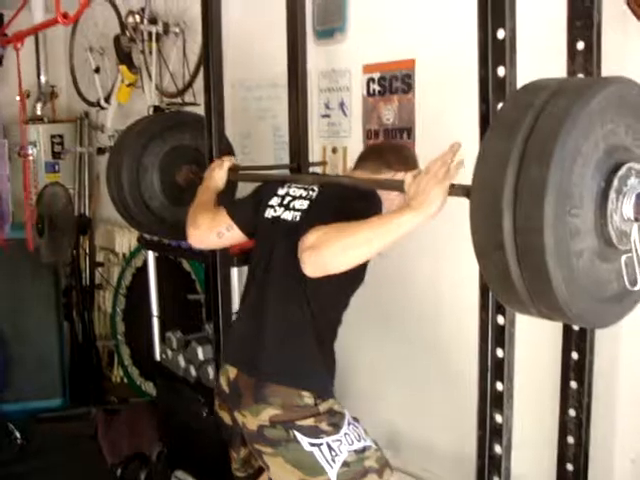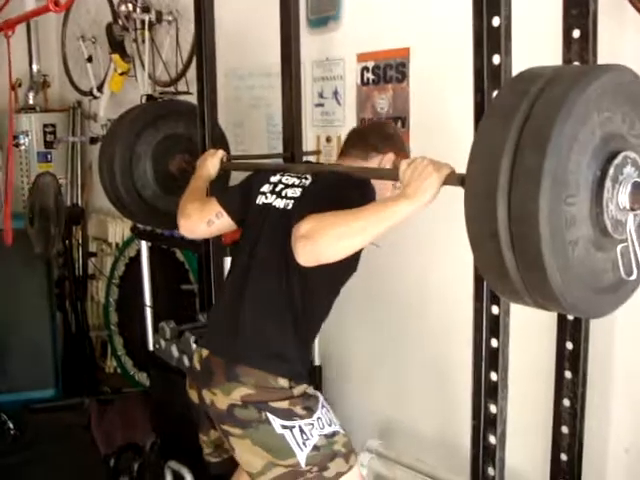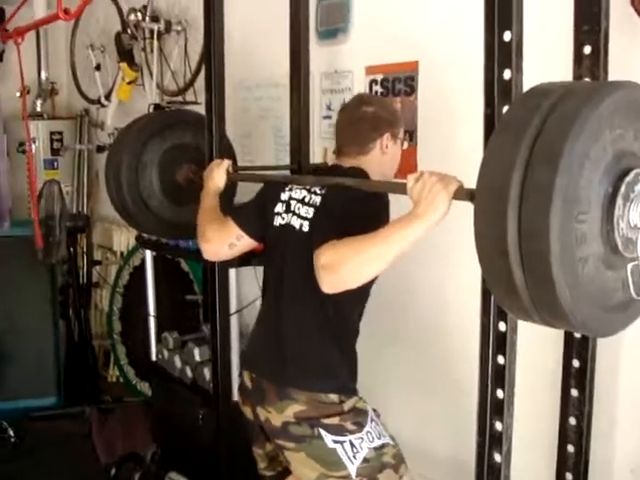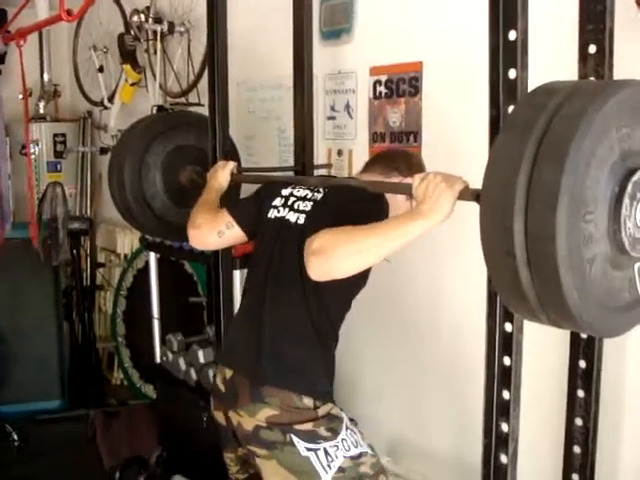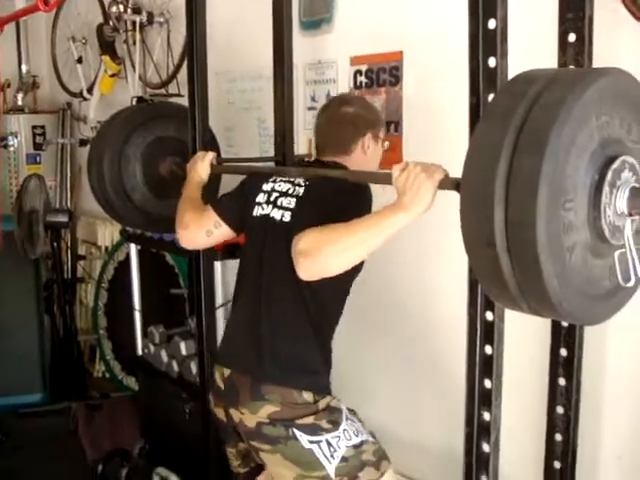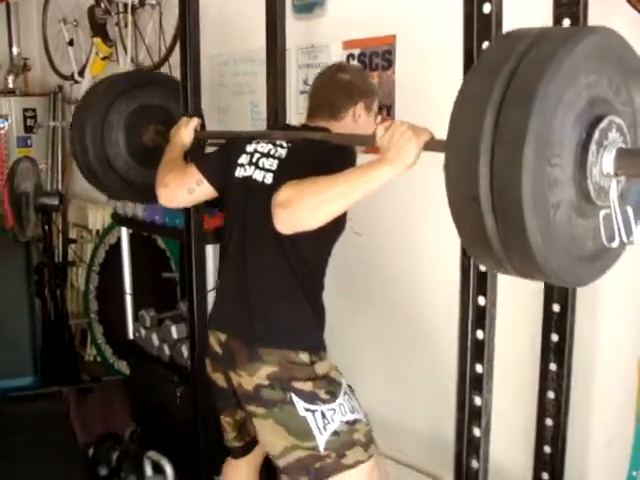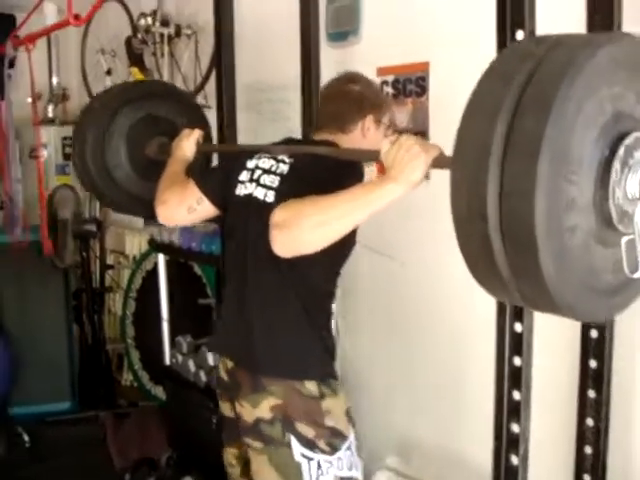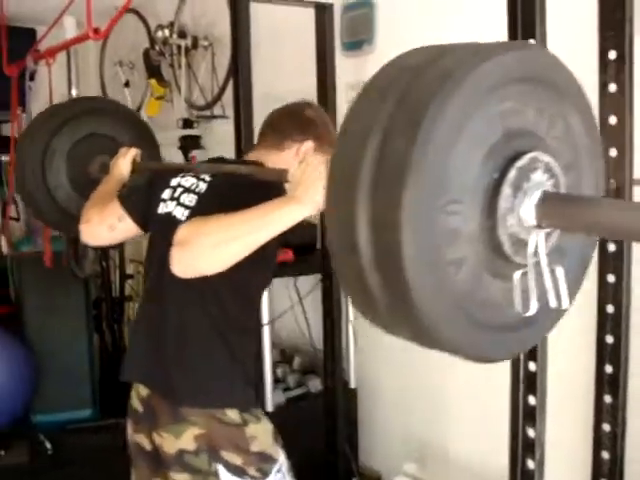
dt=0.5s
person 1, frame 1
left shoulder: (283, 190)
right shoulder: (360, 200)
left elbow: (201, 232)
right elbow: (316, 254)
left wrist: (211, 185)
right wrist: (415, 210)
left hip: (236, 380)
right hip: (288, 398)
person 1, frame 2
left shoulder: (277, 178)
right shoulder: (352, 188)
left elbow: (192, 222)
right elbow: (310, 242)
left wrist: (203, 175)
right wrist: (408, 199)
left hip: (212, 366)
right hip: (264, 383)
person 1, frame 3
left shoulder: (287, 189)
right shoulder: (363, 196)
left elbow: (214, 244)
right elbow: (332, 270)
left wrist: (211, 188)
right wrist: (422, 216)
left hip: (259, 380)
right hip: (312, 397)
person 1, frame 4
left shoulder: (285, 190)
right shoulder: (368, 204)
left elbow: (202, 232)
right elbow: (323, 258)
left wrist: (215, 186)
right wrist: (423, 216)
left hip: (232, 383)
right hip: (287, 401)
person 1, frame 5
left shoulder: (267, 182)
right shoulder: (348, 191)
left elbow: (191, 232)
right elbow: (311, 258)
left wrist: (195, 178)
right wrist: (407, 206)
left hip: (230, 378)
right hip: (283, 396)
person 1, frame 6
left shoulder: (250, 145)
right shoulder: (331, 154)
left elbow: (171, 190)
right elbow: (290, 212)
left wrist: (178, 142)
right wrist: (389, 163)
left hip: (226, 341)
right hip: (280, 355)
person 1, frame 7
left shoulder: (251, 160)
right shoulder: (338, 170)
left elbow: (170, 207)
right elbow: (289, 233)
left wrist: (181, 156)
right wrist: (394, 182)
left hip: (236, 366)
right hip: (289, 384)
person 1, frame 8
left shoulder: (182, 176)
right shoulder: (261, 194)
left elbow: (94, 227)
right elbow: (190, 254)
left wrist: (117, 175)
right wrist: (299, 202)
left hip: (149, 397)
right hip: (210, 413)
